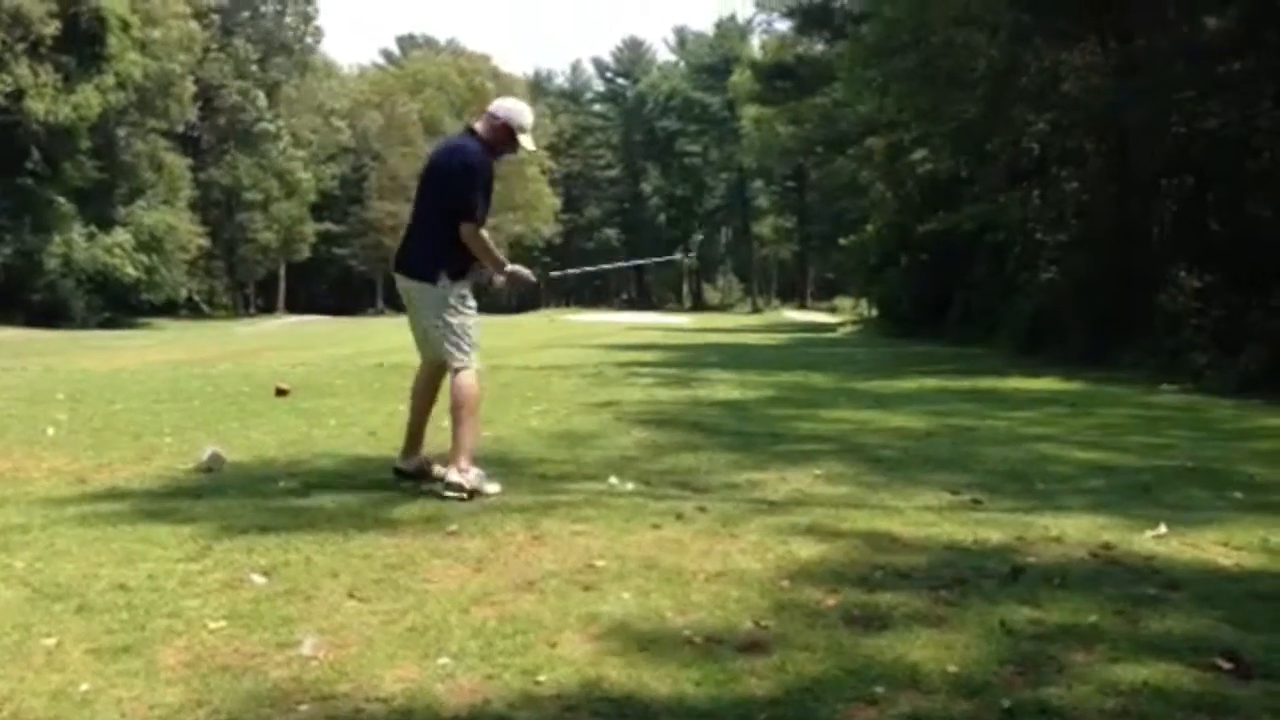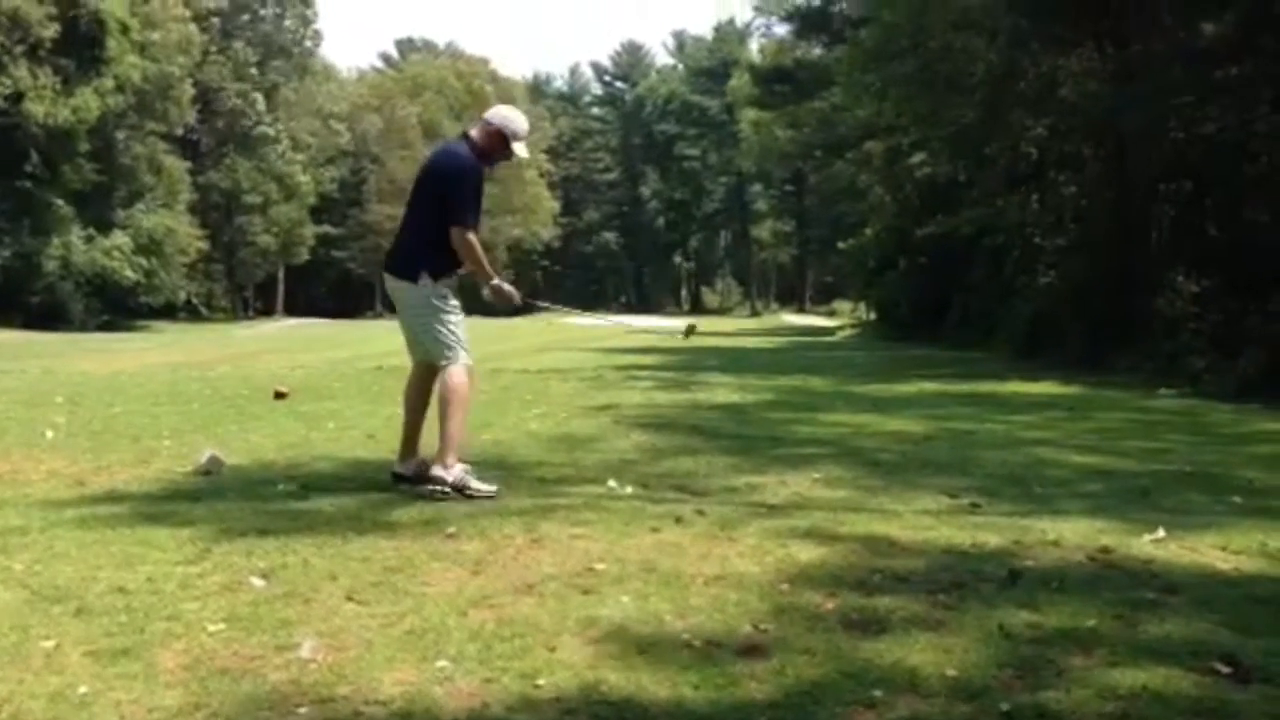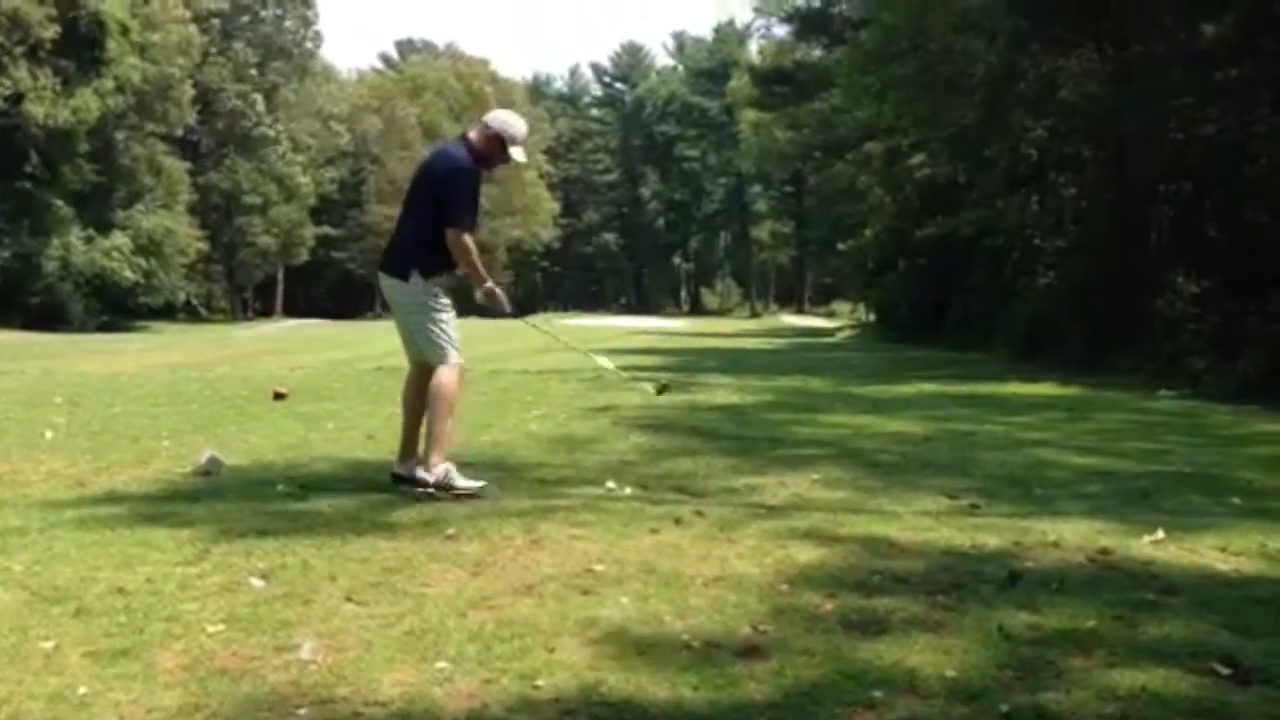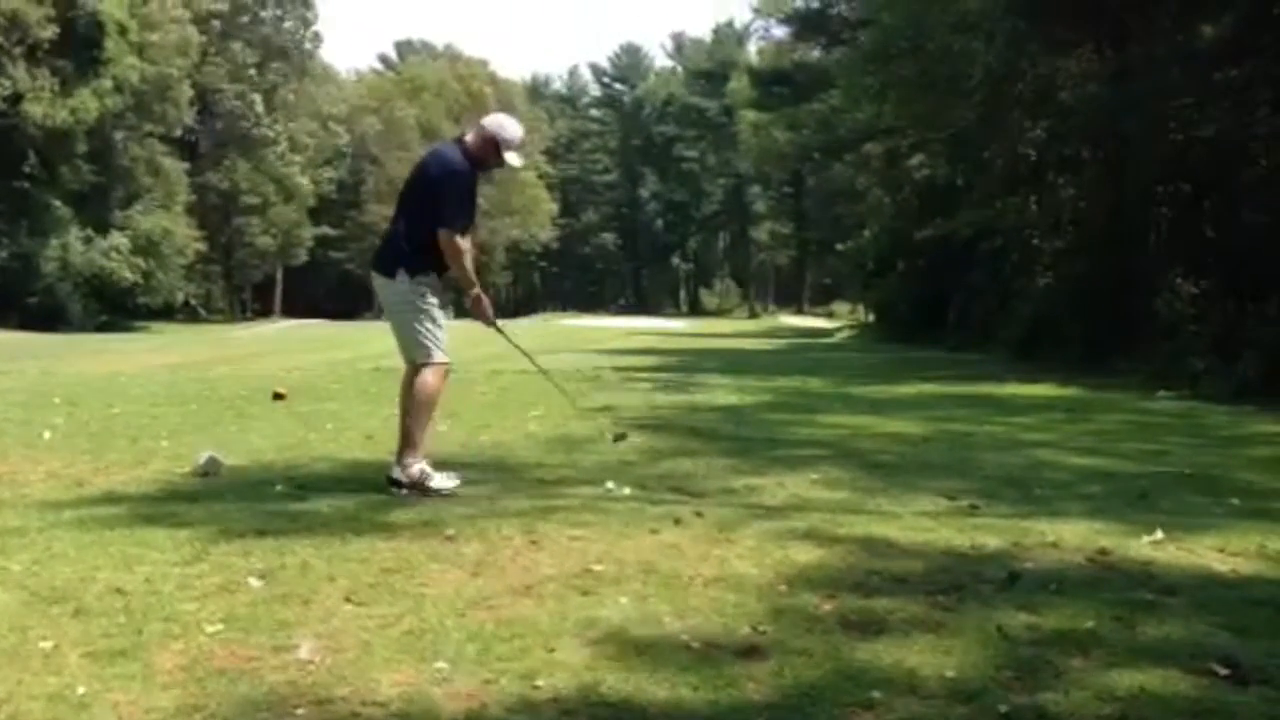
dt=0.1s
person 1, frame 1
left shoulder: (455, 149)
right shoulder: (474, 159)
right elbow: (470, 232)
left wrist: (488, 267)
right wrist: (505, 269)
left hip: (417, 270)
right hip: (438, 276)
left knee: (435, 361)
right knee: (465, 365)
left ankle: (410, 457)
right ankle: (461, 470)
person 1, frame 2
left shoulder: (452, 155)
right shoulder: (465, 165)
right elbow: (460, 236)
left wrist: (481, 276)
right wrist: (493, 281)
left hip: (409, 272)
right hip: (423, 276)
left knee: (427, 363)
right knee: (456, 364)
left ankle: (408, 461)
right ankle: (449, 466)
person 1, frame 3
left shoulder: (458, 160)
right shoulder: (459, 165)
left elbow: (460, 234)
right elbow: (455, 238)
left wrist: (476, 280)
right wrist: (487, 286)
left hip: (412, 272)
right hip: (415, 275)
left knee: (425, 363)
right knee: (449, 362)
left ankle: (409, 461)
right ankle: (435, 465)
person 1, frame 4
left shoulder: (455, 162)
right shoulder: (453, 167)
left elbow: (459, 235)
right elbow: (448, 239)
left wrist: (466, 284)
right wrist: (474, 291)
left hip: (408, 272)
right hip: (405, 274)
left knee: (420, 363)
right knee: (435, 362)
left ankle: (406, 461)
right ankle: (411, 464)
